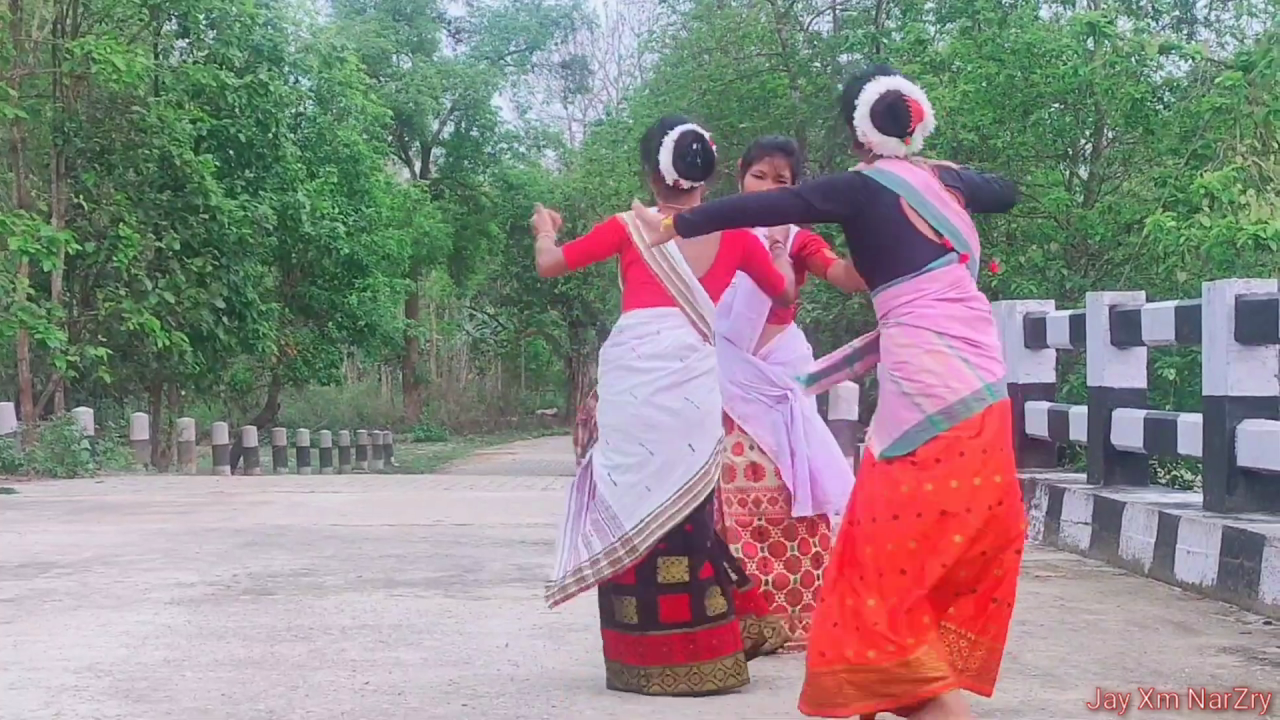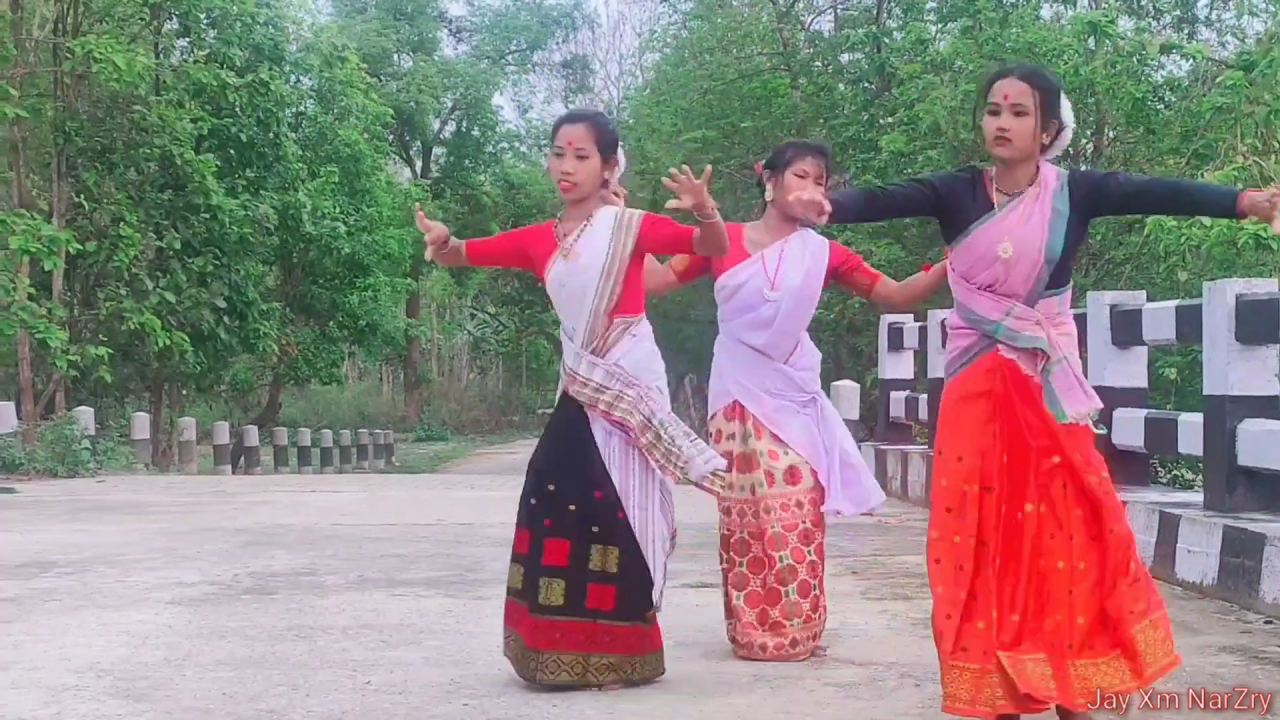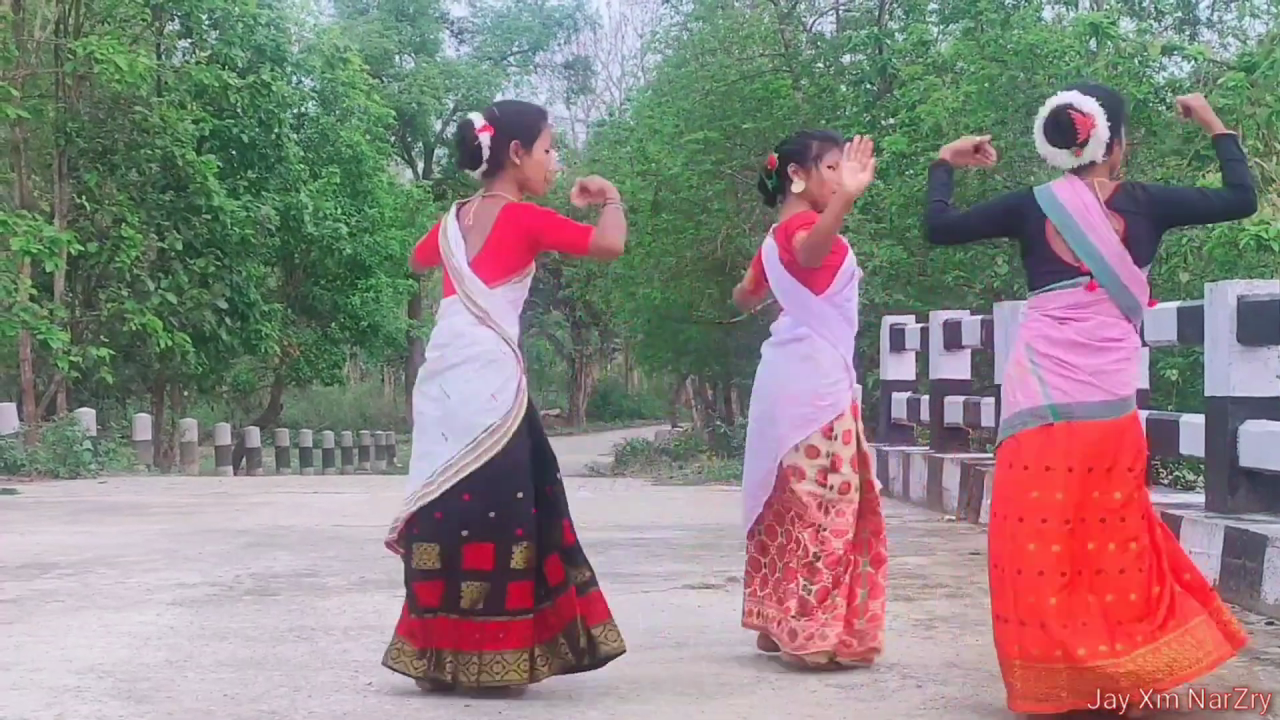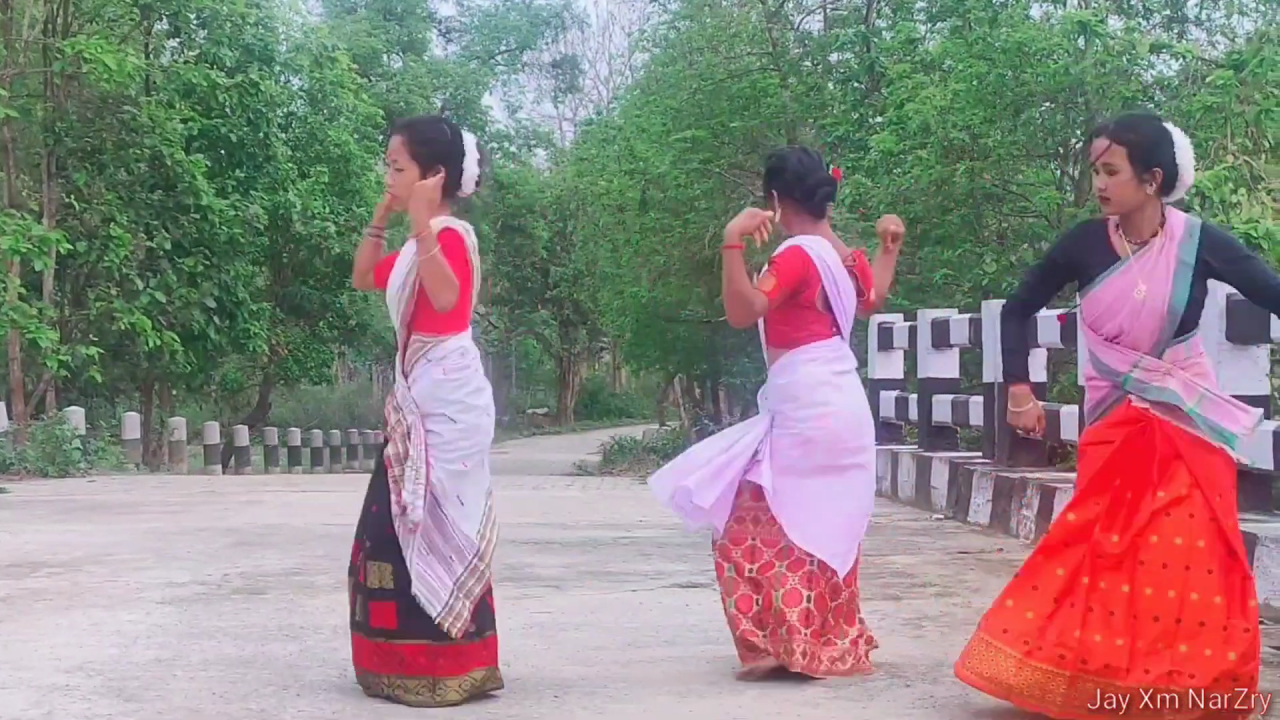
dt=0.5s
person 1, frame 1
left shoulder: (859, 188)
right shoulder: (951, 181)
left elbow: (770, 204)
right elbow: (1003, 193)
left wrist: (677, 223)
left hip: (925, 392)
right hip: (979, 388)
left knee: (896, 553)
right knee: (961, 550)
person 1, frame 2
left shoulder: (1073, 190)
right shoulder: (953, 189)
left elbow: (1155, 193)
right elbow: (876, 201)
right wrist: (830, 205)
left hip: (1046, 378)
right hip: (974, 381)
left knee: (1067, 522)
right knee: (977, 531)
person 1, frame 3
left shoulder: (1030, 203)
right shoulder: (1144, 203)
left elbow: (938, 229)
right elbow: (1241, 200)
left wrist: (943, 164)
right wrist: (1216, 128)
left hip: (1036, 400)
right hip: (1106, 403)
left knee: (1040, 545)
right knee: (1108, 538)
person 1, frame 4
left shoulder: (1199, 241)
right shoulder: (1084, 243)
right elbow: (1018, 309)
right wrist: (1018, 387)
left hip: (1186, 421)
right hip: (1113, 422)
left knee: (1195, 563)
right knee: (1098, 553)
person 2, frame 1
left shoulder: (625, 227)
right shoulder: (732, 236)
left elbow: (549, 265)
right elbow: (785, 291)
left wrist: (543, 229)
right wrist: (782, 250)
left hip: (630, 384)
right hip: (691, 388)
left knee: (631, 514)
right knee: (679, 516)
left ankle: (646, 660)
right ankle: (705, 656)
person 2, frame 2
left shoulder: (631, 226)
right shoulder: (535, 238)
left elbow: (712, 251)
right elbow: (461, 257)
left wrist: (704, 207)
right wrist: (440, 239)
left hip: (628, 386)
right hip: (579, 389)
left knee: (610, 511)
right knee: (554, 504)
left ankle: (614, 653)
right ankle: (564, 651)
person 2, frame 3
left shoulder: (456, 216)
right shoulder: (521, 217)
left elbow: (418, 260)
right elbow: (610, 245)
right wrist: (610, 197)
left hip: (451, 375)
right hip: (488, 381)
left knee: (456, 511)
right knee: (501, 508)
left ankle: (437, 648)
right ankle: (497, 653)
person 2, frame 4
left shoulder: (447, 236)
right shoulder: (420, 242)
left elbow: (444, 303)
right elbow: (364, 278)
left wrist: (422, 221)
right wrist: (382, 217)
left hip: (444, 405)
right hip: (422, 403)
left knee: (425, 526)
right knee: (401, 524)
left ankle: (435, 668)
right ankle: (435, 664)
person 3, frame 1
left shoulder: (796, 240)
left elbow: (852, 279)
left hip: (778, 383)
right hip: (730, 385)
left knee: (785, 503)
right knee: (735, 503)
left ankle: (793, 619)
right ankle: (748, 620)
person 3, frame 2
left shoulder: (826, 253)
right shoulder: (723, 239)
left elbow: (899, 295)
right elbow: (653, 282)
left wrist: (949, 263)
left hip: (793, 394)
right hip: (739, 394)
left knee: (796, 513)
right knee: (745, 515)
left ankle: (793, 631)
right ankle: (753, 631)
person 3, frame 3
left shoulder: (781, 238)
right shoulder: (803, 224)
left elbow: (743, 297)
right elbow: (812, 250)
right wrist: (848, 196)
left hip: (800, 387)
right hip: (816, 387)
left knee: (792, 509)
right knee: (830, 510)
left ankle: (784, 625)
right ankle: (814, 633)
person 3, frame 4
left shoulder: (797, 255)
right shoulder: (844, 255)
left elbow: (743, 313)
right elbow: (871, 301)
left wrist: (732, 246)
right wrist: (890, 250)
left hip: (805, 411)
right hip: (836, 409)
left knee: (751, 528)
right knee: (811, 531)
left ankle: (785, 644)
right ankle: (828, 647)
